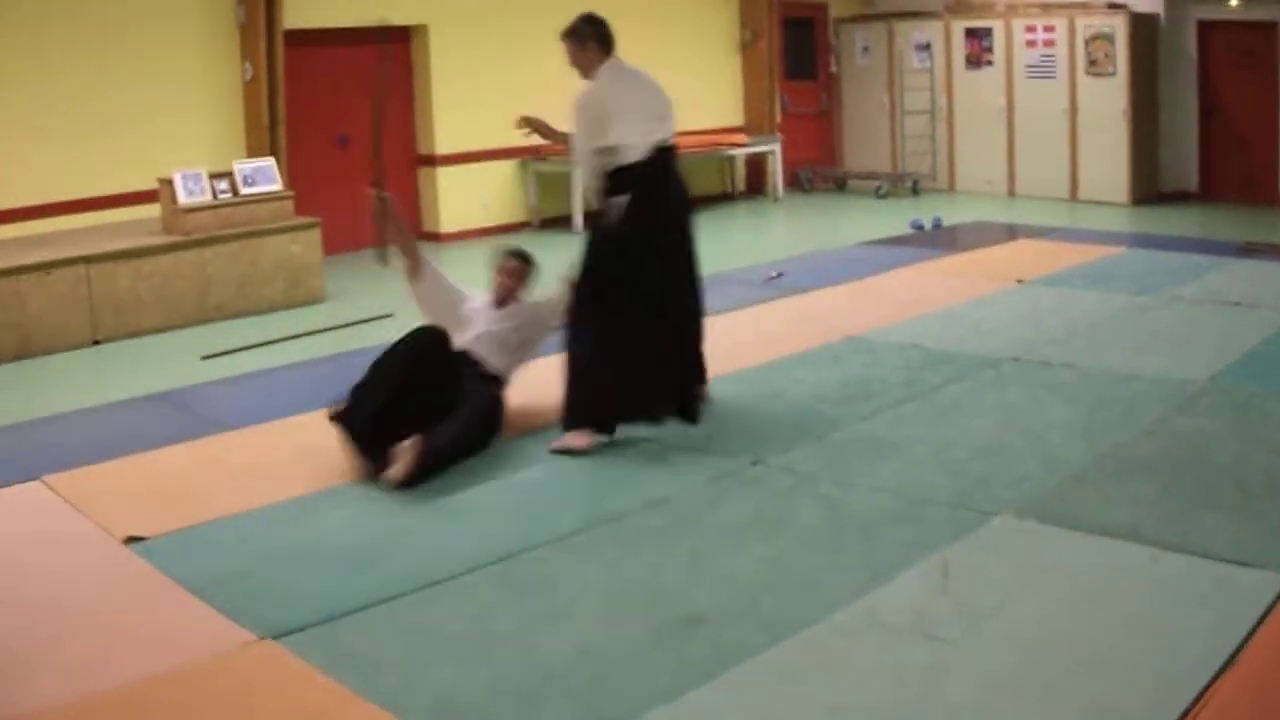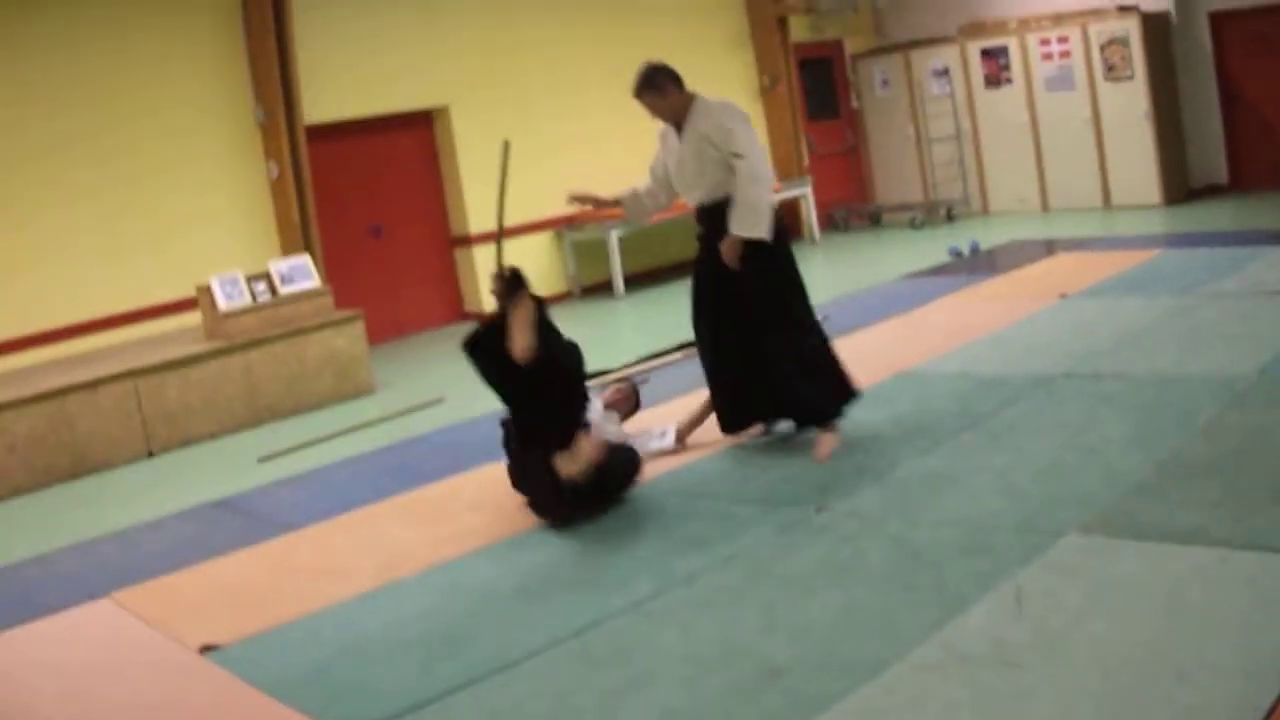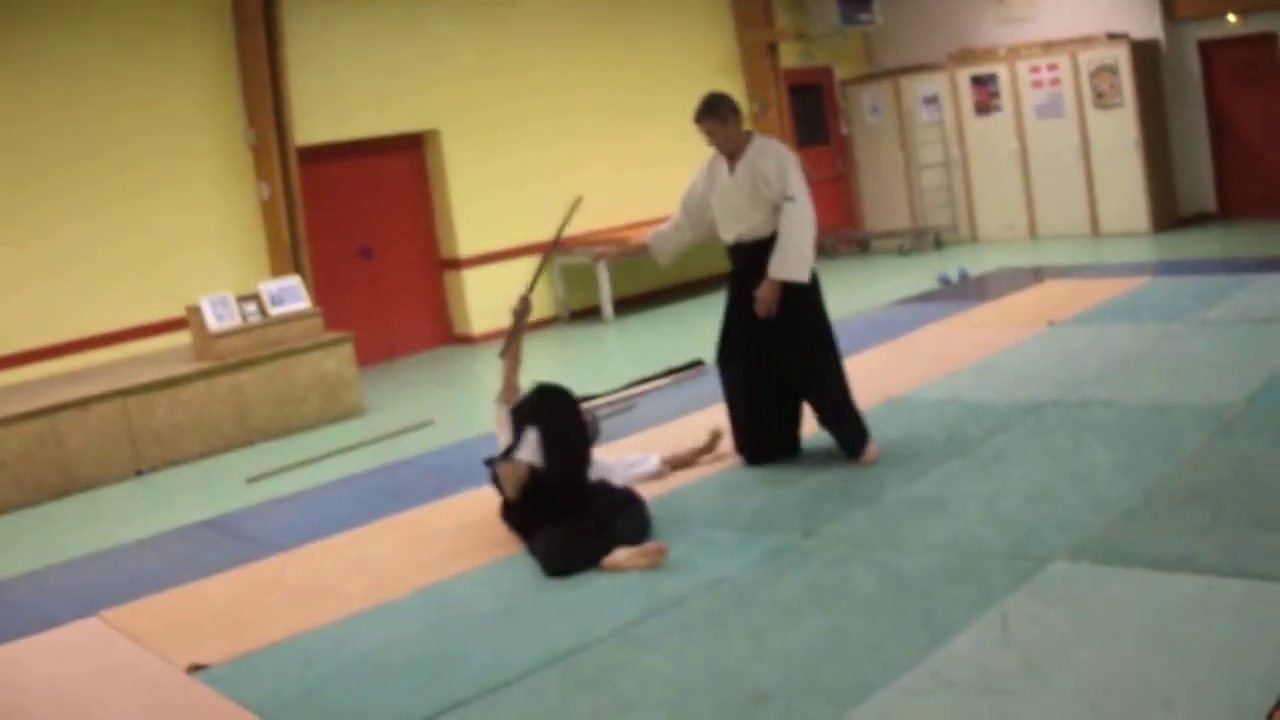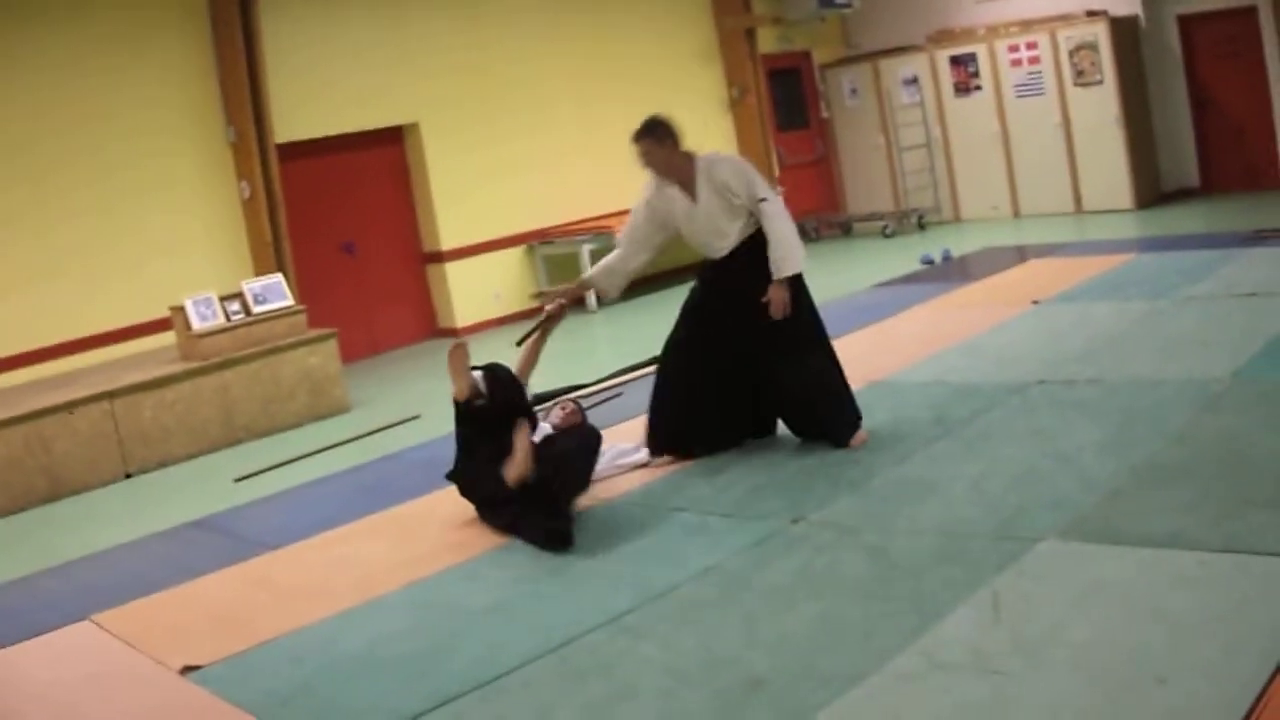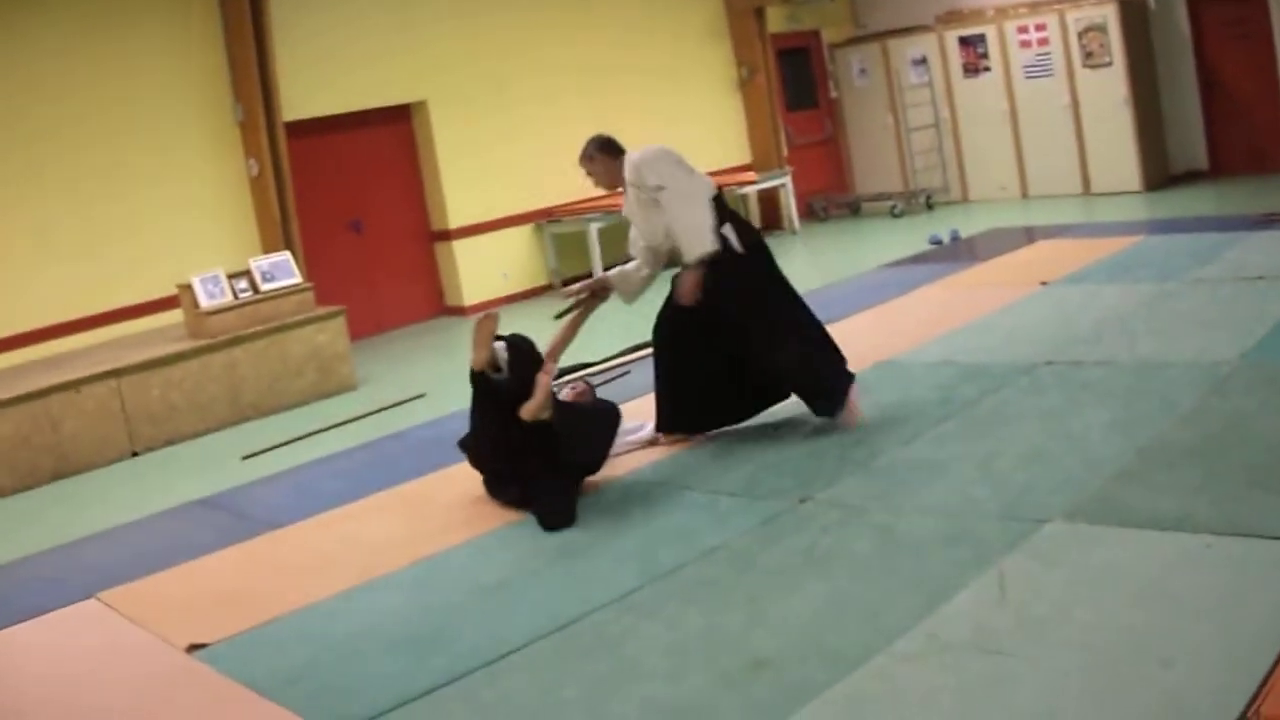
dt=0.4s
person 1, frame 1
left shoulder: (595, 97)
right shoulder: (639, 82)
left elbow: (592, 162)
left wrist: (602, 208)
right wrist: (556, 135)
left hip: (632, 201)
right hip: (667, 192)
left knee: (601, 307)
right knee: (670, 294)
left ankle: (591, 420)
right ankle: (689, 383)
person 1, frame 2
left shoulder: (721, 117)
right shoulder: (670, 137)
left elbow: (755, 174)
right elbow: (660, 191)
left wrist: (738, 235)
right wrist: (607, 202)
left hip: (751, 228)
right hip: (715, 233)
left knee: (781, 322)
right knee: (721, 330)
left ankle: (822, 418)
right ankle: (759, 413)
person 1, frame 3
left shoulder: (774, 156)
right shoulder: (714, 169)
left elbow: (798, 220)
right elbow: (688, 222)
left wrist: (777, 279)
left hip: (780, 269)
right hip: (745, 270)
left knee: (809, 356)
right knee: (744, 362)
left ankle: (855, 438)
right ankle: (769, 445)
person 1, frame 4
left shoulder: (727, 169)
right shoulder: (656, 197)
left elbow: (774, 215)
right elbow: (631, 248)
left wrist: (782, 279)
right wrist: (581, 285)
left hip: (760, 266)
right hip: (720, 274)
left knee: (796, 345)
right knee: (686, 356)
left ankle: (842, 425)
right ankle: (683, 443)
person 1, frame 5
left shoulder: (643, 162)
right shoulder: (633, 202)
left elbow: (687, 205)
right elbow: (648, 261)
left wrist: (693, 265)
right wrist: (599, 283)
left hip: (727, 246)
right hip: (706, 258)
left knee: (767, 326)
right knee: (675, 333)
left ankle: (836, 392)
right ankle: (691, 420)
person 2, frame 1
left shoulder: (532, 318)
right shoulder: (463, 304)
left elbow: (570, 297)
right elbow: (417, 265)
right wrist: (389, 217)
left hip: (480, 384)
left knee: (480, 414)
right knee: (425, 342)
left ankle: (419, 453)
person 2, frame 2
left shoulder: (617, 438)
right shoulder: (578, 401)
left elbow: (675, 436)
right wrist: (503, 299)
left knee: (626, 459)
left ankle: (573, 467)
person 2, frame 3
left shoulder: (592, 461)
left elbow: (659, 464)
right elbow: (508, 388)
left wrist: (700, 452)
right wrist: (518, 324)
left knee: (626, 505)
person 2, frame 4
left shoulder: (567, 445)
right elbow: (519, 378)
right wrist: (546, 327)
right hip: (491, 485)
left knee: (586, 437)
left ankle: (523, 469)
right ankle: (467, 392)
person 2, frame 5
left shoulder: (583, 428)
right elbow: (550, 357)
right wrist: (586, 308)
left hip: (541, 478)
left knee: (606, 413)
left ankle: (542, 411)
right ankle: (486, 361)
